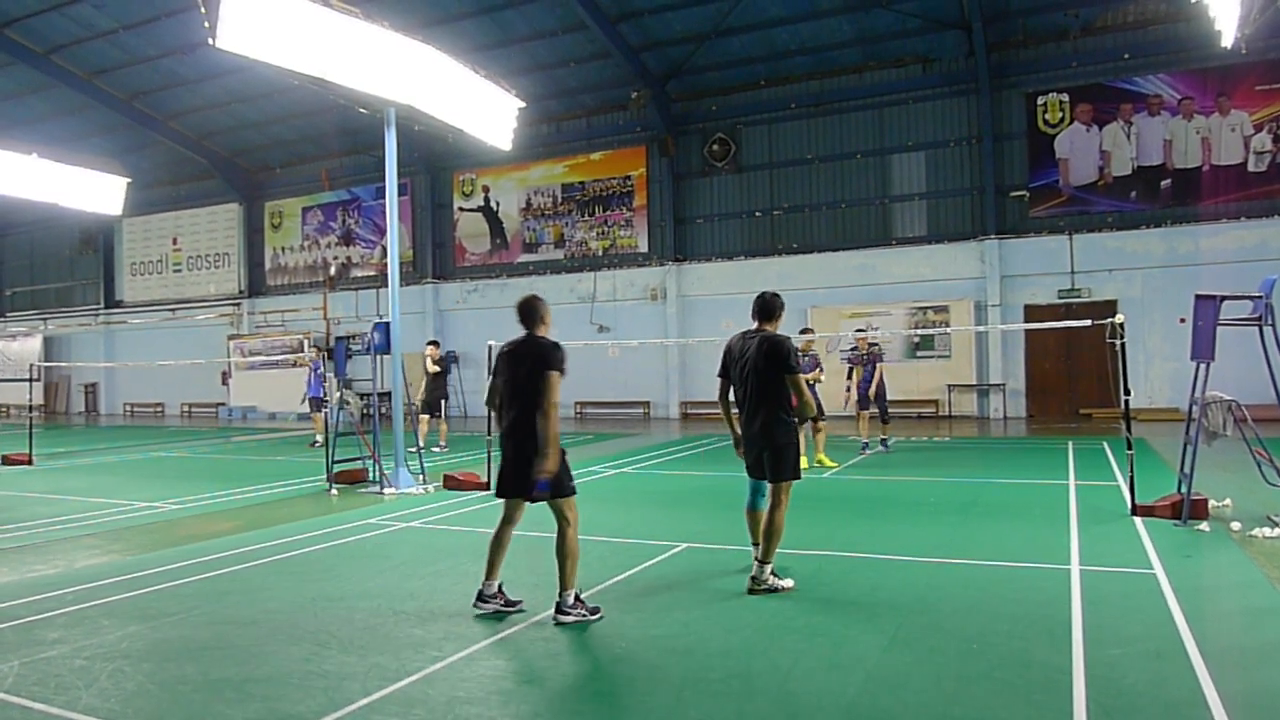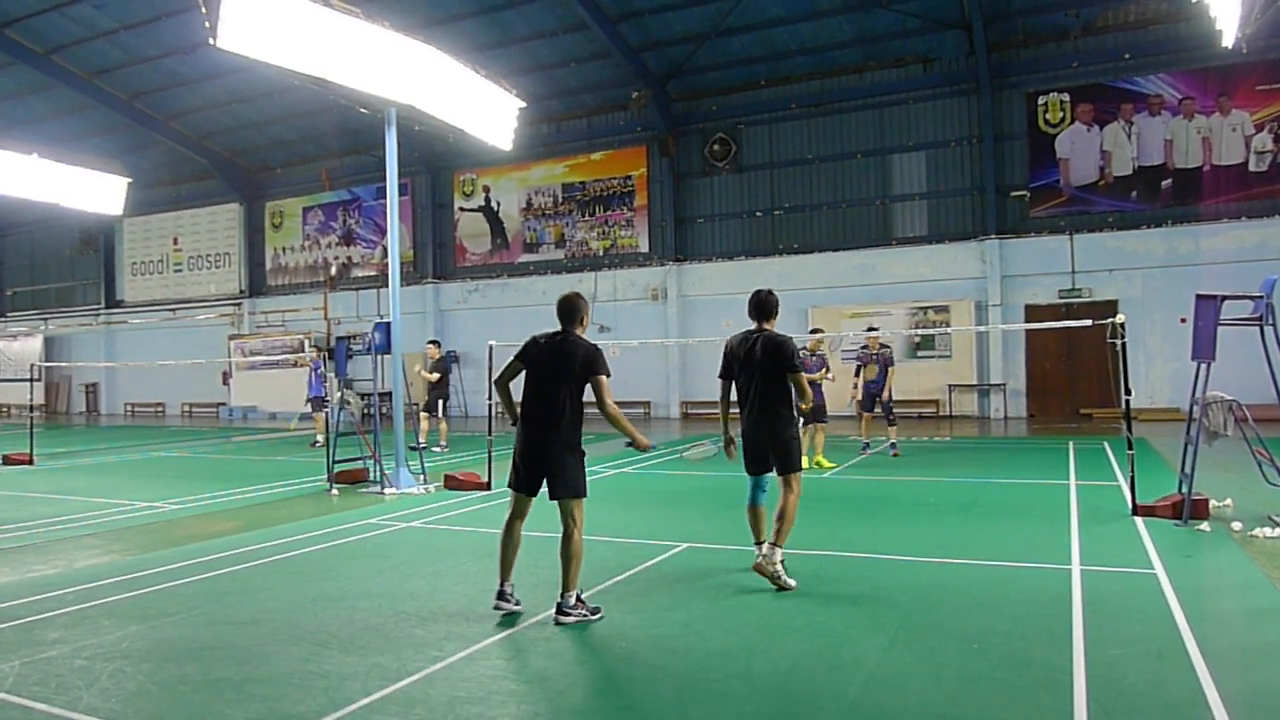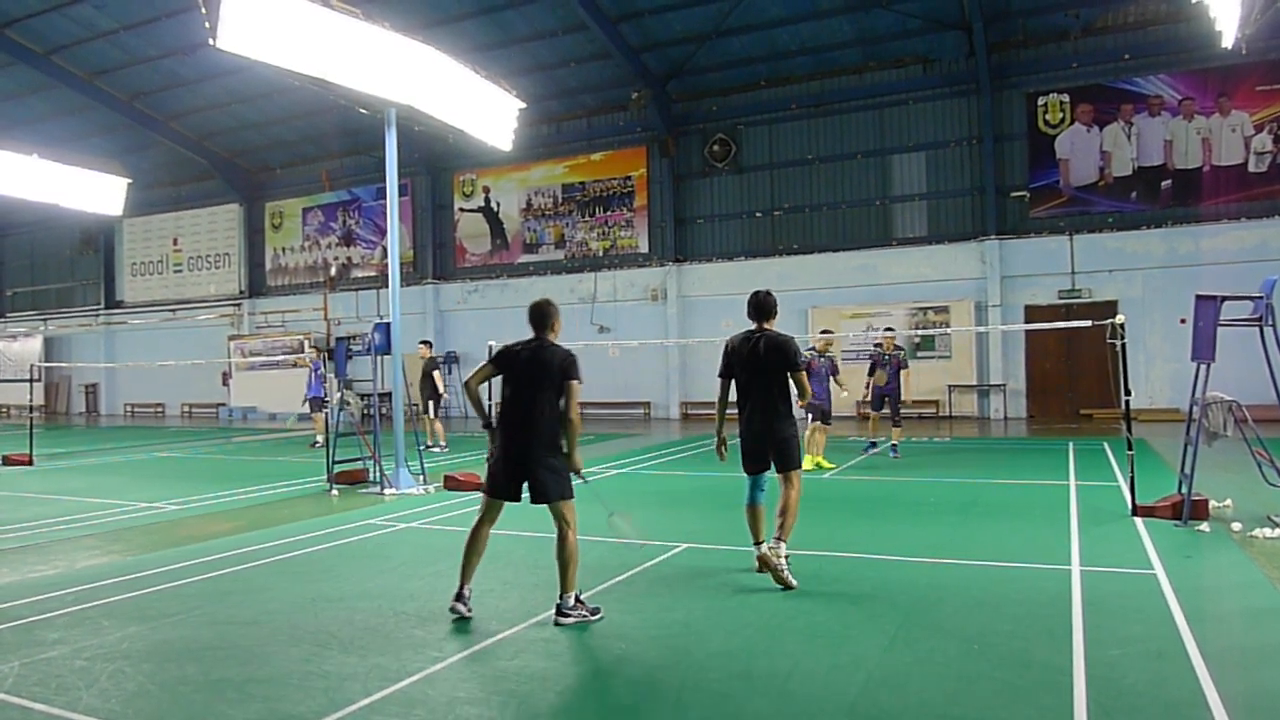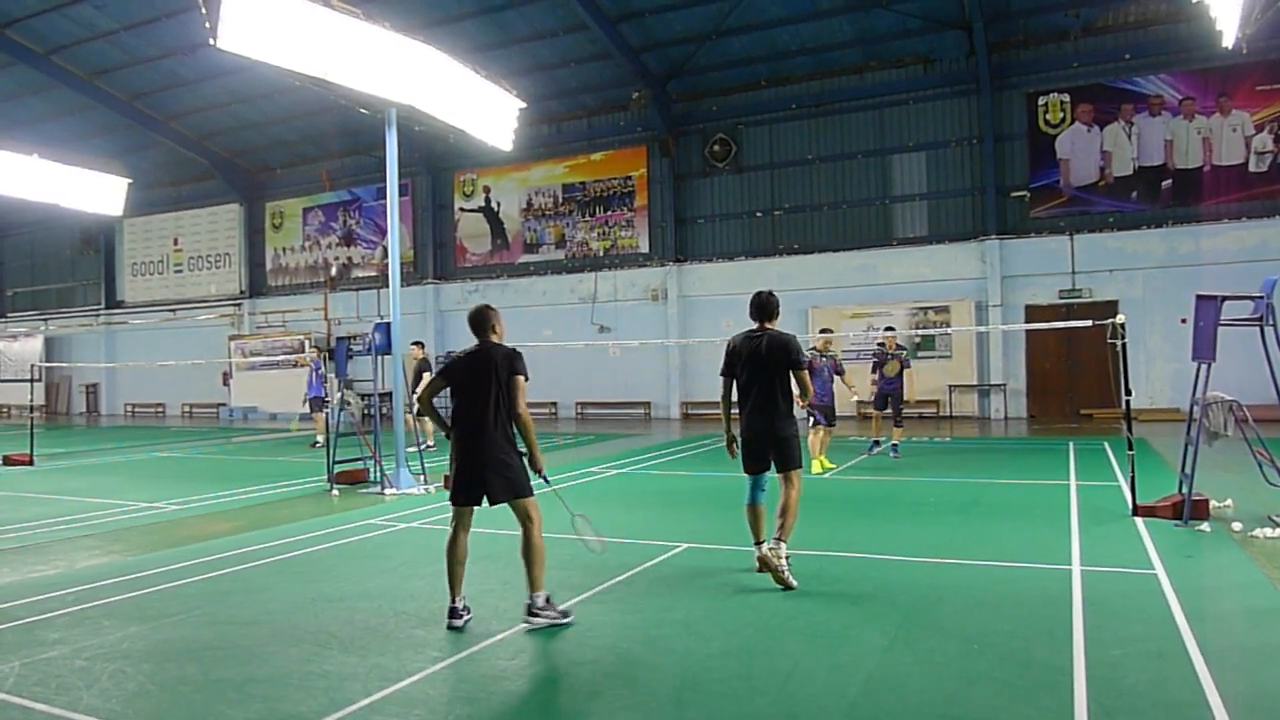
dt=0.4s
person 1, frame 1
left shoulder: (507, 351)
right shoulder: (550, 350)
left elbow: (493, 399)
right elbow: (549, 405)
right wrist: (551, 452)
left hip: (510, 447)
right hip: (539, 448)
left knee: (509, 518)
right knee: (568, 521)
left ankle: (489, 591)
right ankle: (568, 602)
person 1, frame 2
left shoulder: (536, 344)
right shoulder: (590, 353)
left elbow: (500, 382)
right elbow: (607, 407)
left wrist: (517, 418)
right wrist: (636, 437)
left hip: (528, 442)
right hip: (563, 447)
left knee: (516, 515)
right knee: (573, 524)
left ankle: (505, 590)
right ankle: (569, 602)
person 1, frame 3
left shoulder: (510, 352)
right shoulder: (564, 359)
left elbow: (470, 385)
right elbow: (571, 414)
left wrist: (488, 424)
right wrist: (572, 453)
left hip: (507, 449)
right hip: (544, 451)
left knee: (485, 520)
right knee: (566, 525)
left ankle: (462, 595)
right ankle: (568, 604)
person 1, frame 4
left shoulder: (458, 361)
right shoulder: (510, 357)
left elbow: (424, 398)
right elbow: (519, 410)
left wrist: (449, 430)
right wrist: (535, 450)
left hip: (464, 453)
right hip: (500, 452)
left knee: (460, 527)
right knee: (531, 522)
left ankle: (457, 606)
right ankle: (538, 602)
person 2, frame 1
left shoulder: (733, 344)
right shoulder: (780, 344)
left elbow: (722, 396)
right elbow: (801, 395)
left wrist: (734, 432)
right wrist: (814, 419)
left hip: (750, 432)
right hip: (779, 432)
left knee: (756, 489)
right knee: (778, 499)
left ankle: (760, 553)
right ankle: (761, 575)
person 2, frame 2
left shoulder: (733, 345)
right shoulder: (782, 344)
left elbow: (724, 394)
right elbow: (804, 392)
left wrist: (726, 431)
right wrist: (805, 402)
left hip: (751, 429)
right hip: (781, 428)
left knee: (757, 487)
right knee: (790, 489)
left ankle: (762, 551)
right ankle: (772, 555)
person 2, frame 3
left shoulder: (733, 345)
right shoulder: (785, 343)
left elbow: (723, 394)
right elbow: (804, 391)
left wrist: (719, 432)
right wrist: (803, 400)
left hip: (749, 429)
right hip: (781, 426)
left knee: (755, 486)
right knee: (791, 486)
left ankle: (760, 550)
right ankle: (777, 549)
person 2, frame 4
left shoulder: (735, 344)
right shoulder: (787, 342)
left elbow: (726, 392)
right elbow: (807, 390)
left wrist: (728, 430)
right wrist: (804, 399)
left hip: (750, 427)
right hip: (781, 426)
left knee: (755, 485)
right knee: (791, 485)
left ankle: (761, 550)
right ankle: (777, 549)
